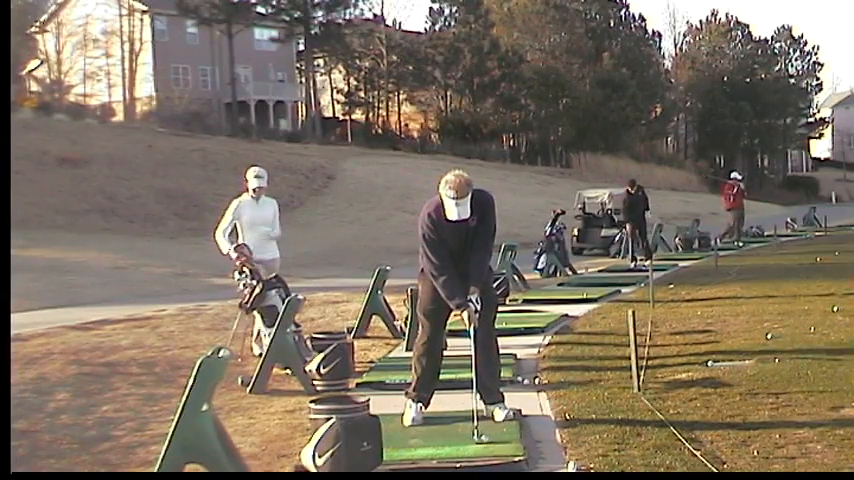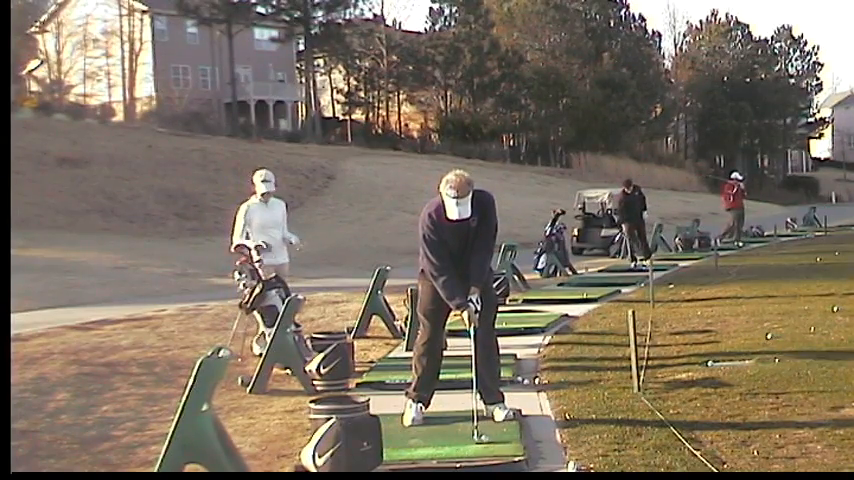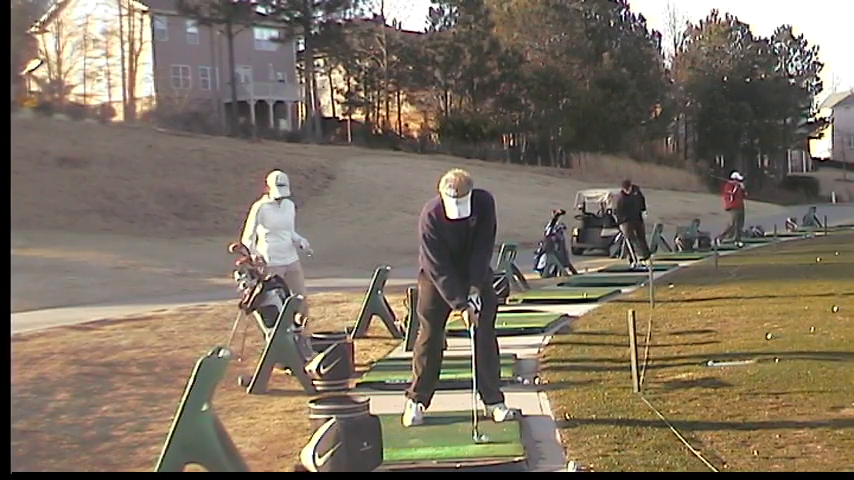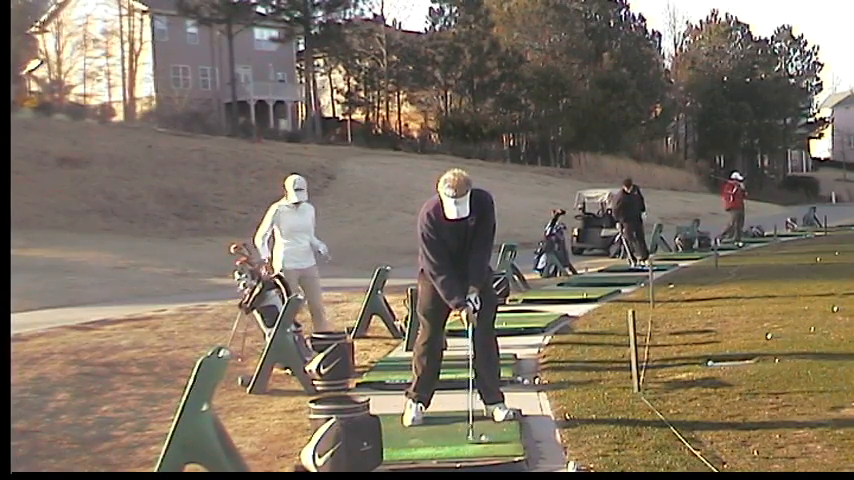
dt=0.4s
person 1, frame 1
left shoulder: (484, 202)
right shoulder: (429, 215)
left elbow: (483, 249)
right elbow: (437, 267)
left wrist: (474, 291)
right wrist: (459, 304)
left hip: (477, 273)
right hip: (437, 277)
left knee: (485, 335)
right knee: (429, 336)
left ankle: (493, 399)
right ankle: (416, 400)
person 1, frame 2
left shoulder: (485, 203)
right shoulder: (431, 215)
left elbow: (484, 249)
right elbow: (438, 268)
left wrist: (475, 291)
right wrist: (460, 304)
left hip: (477, 274)
right hip: (437, 277)
left knee: (485, 335)
right knee: (429, 335)
left ankle: (493, 400)
right ankle: (416, 400)
person 1, frame 3
left shoulder: (484, 202)
right shoulder: (430, 215)
left elbow: (483, 249)
right elbow: (437, 267)
left wrist: (474, 291)
right wrist: (460, 304)
left hip: (476, 274)
right hip: (437, 277)
left knee: (485, 335)
right knee: (429, 335)
left ankle: (493, 400)
right ankle: (416, 400)
person 1, frame 4
left shoulder: (483, 202)
right shoulder: (429, 215)
left elbow: (482, 249)
right elbow: (437, 267)
left wrist: (474, 290)
right wrist: (458, 303)
left hip: (476, 274)
right hip: (436, 277)
left knee: (485, 334)
right knee: (429, 335)
left ankle: (493, 400)
right ankle: (416, 400)
person 2, frame 1
left shoulder: (272, 204)
right shoulder: (238, 204)
left elbow: (276, 231)
right elbow: (220, 232)
left wrist: (274, 233)
right wrist: (230, 251)
left hip: (271, 257)
right hip: (249, 259)
left ankle: (259, 341)
right ankle: (265, 343)
person 2, frame 2
left shoulder: (280, 205)
right shoulder: (247, 208)
right elbow: (237, 239)
left wrist: (292, 238)
right wrist: (253, 245)
left hip: (281, 260)
right hip: (261, 263)
left ankle: (262, 340)
person 2, frame 3
left shoulder: (289, 205)
right shoulder: (259, 208)
right elbow: (247, 238)
left wrist: (302, 243)
right wrist: (257, 255)
left hip: (292, 261)
right hip: (270, 264)
left knee: (302, 302)
person 2, frame 4
left shoulder: (309, 209)
right shoulder: (277, 210)
right elbow: (260, 237)
left wrist: (321, 247)
right wrist: (266, 258)
left hip: (309, 265)
right hip: (286, 267)
left knee: (317, 308)
